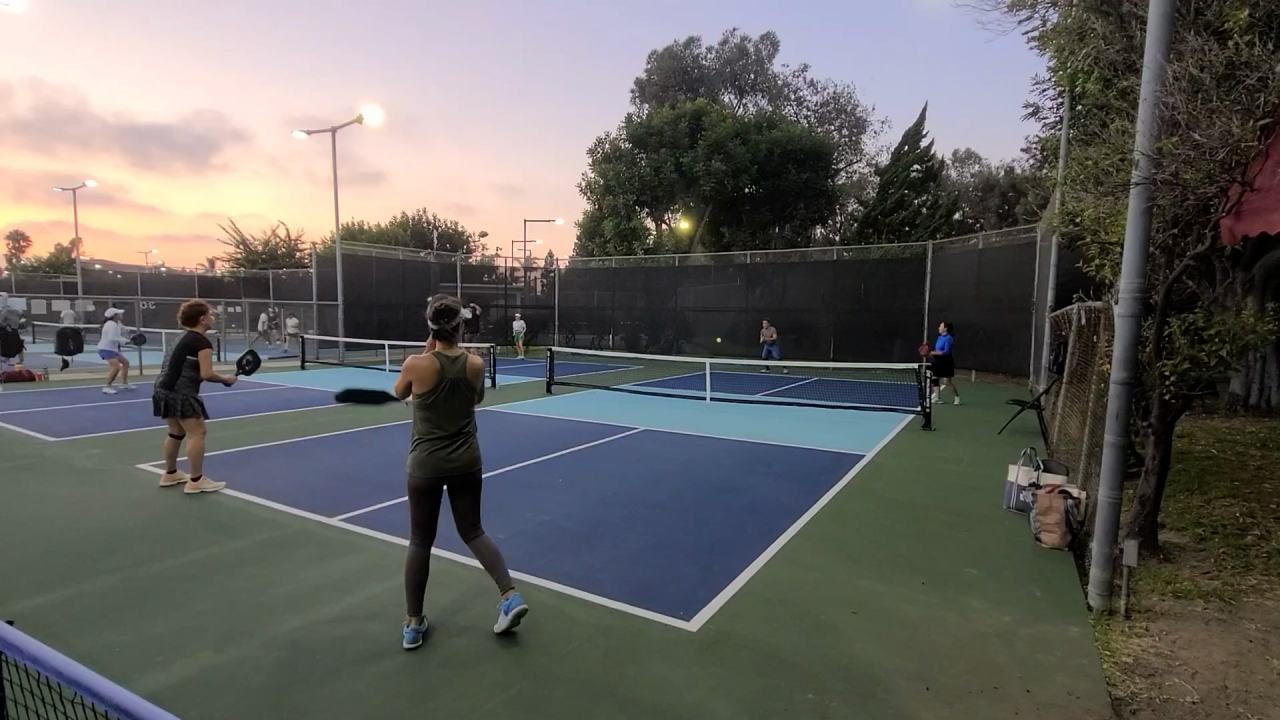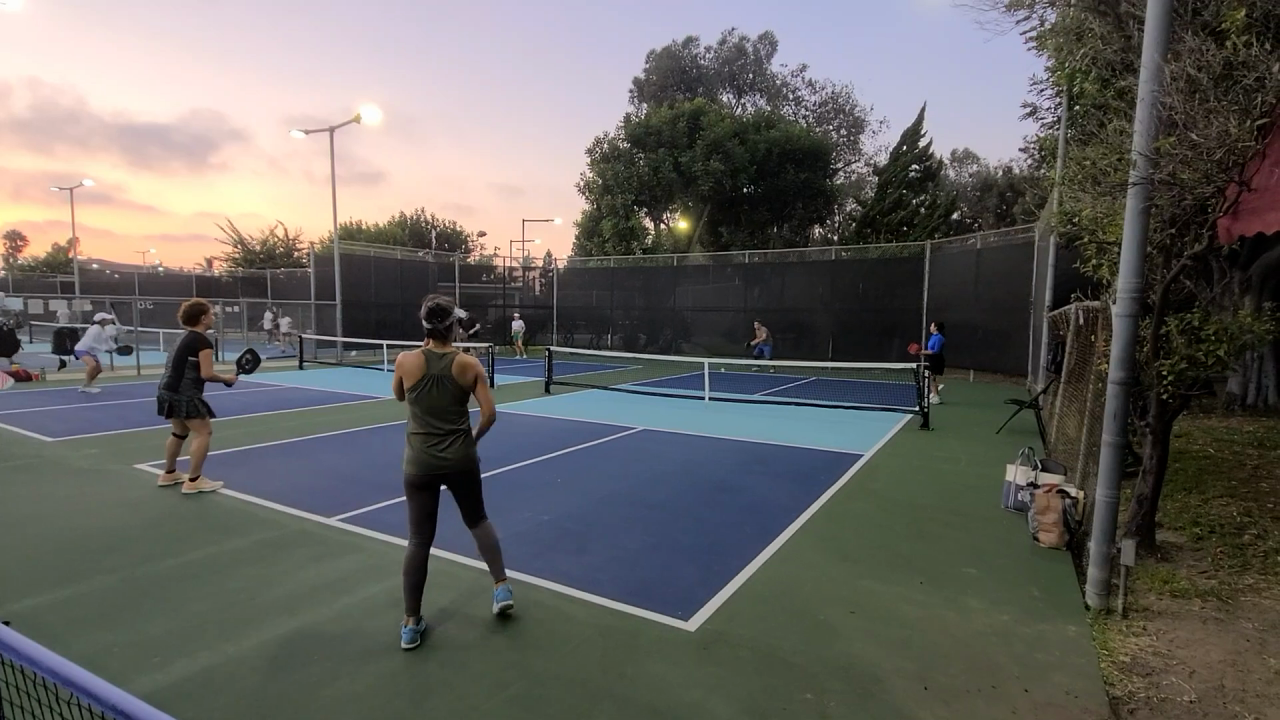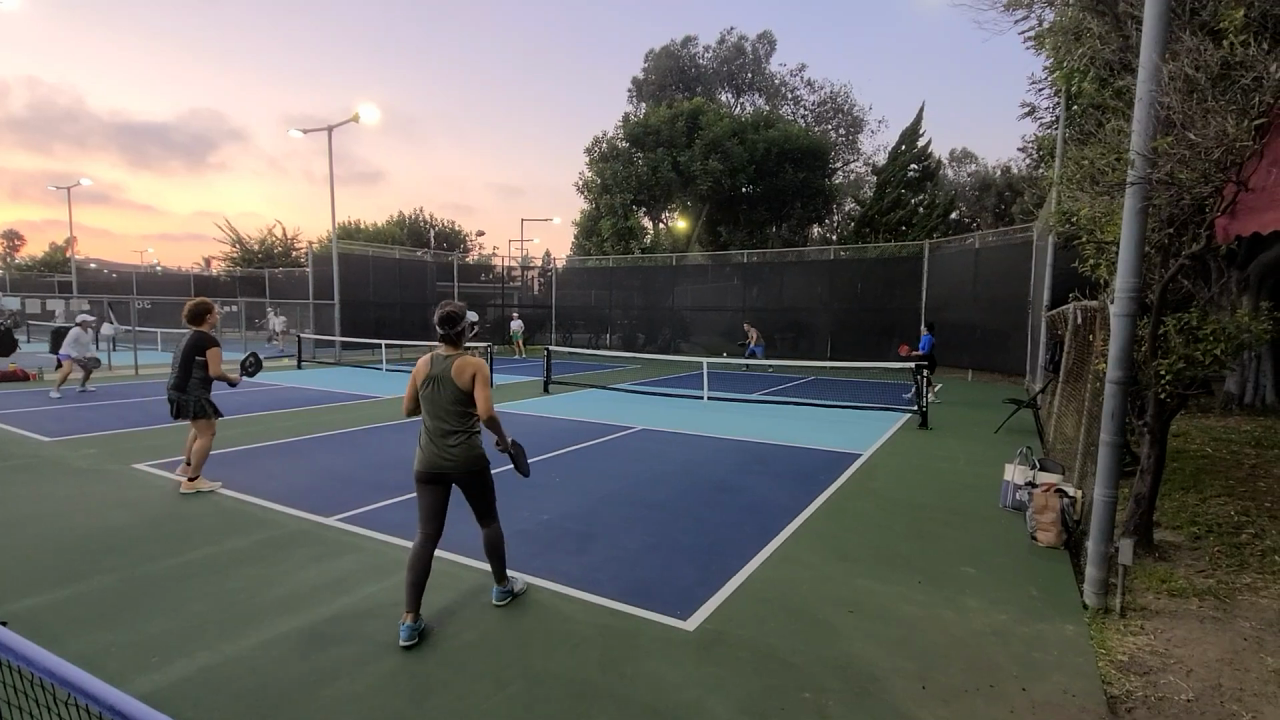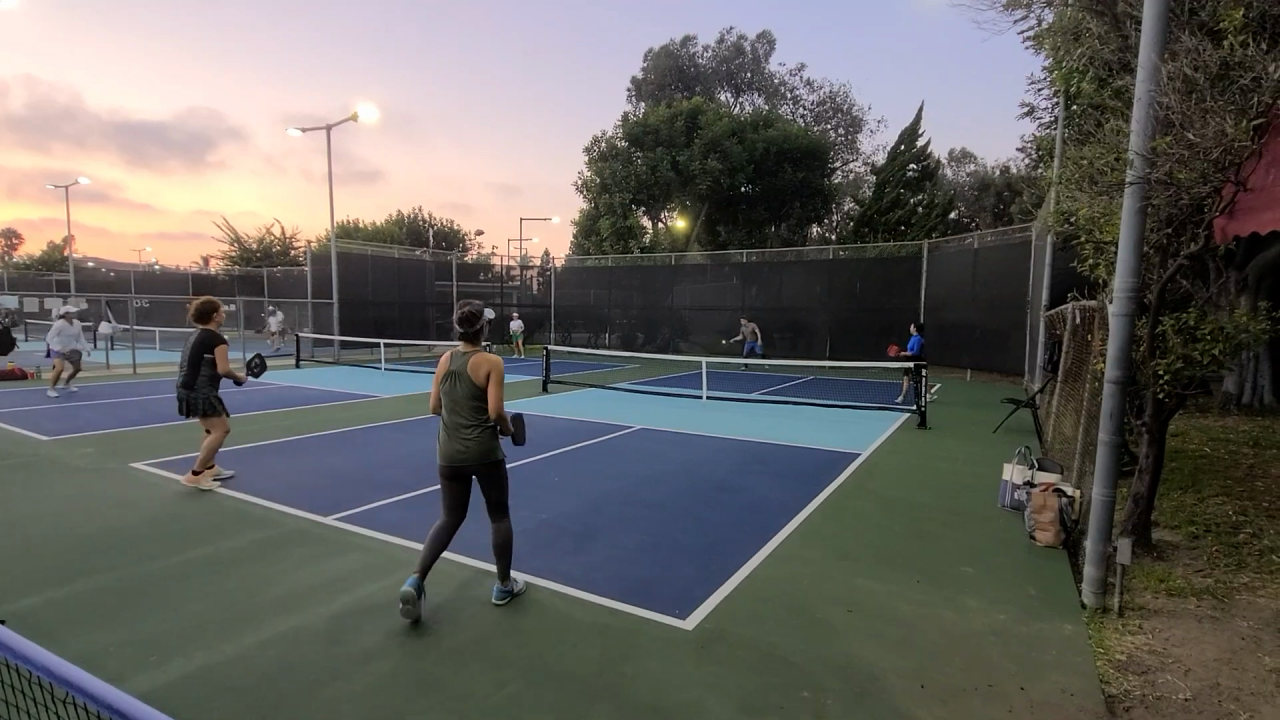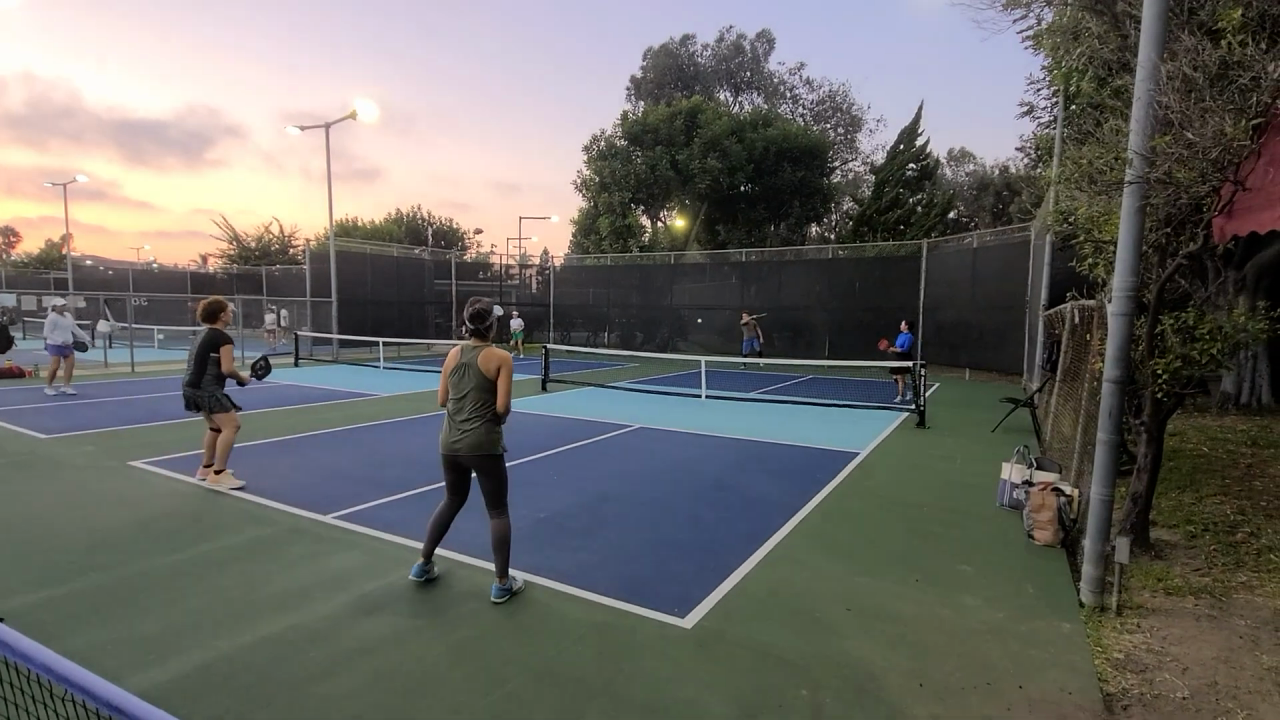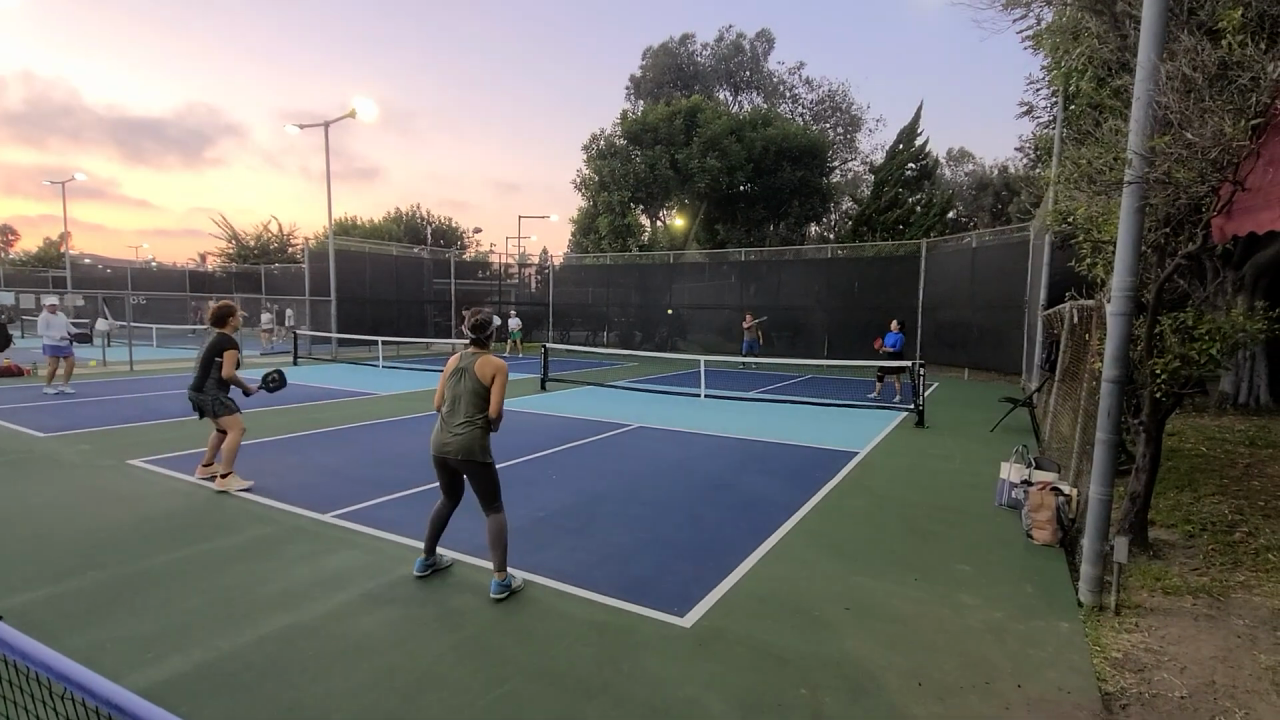
dt=0.2s
person 1, frame 1
left shoulder: (416, 365)
right shoulder: (475, 365)
left elbow: (399, 393)
left hip: (425, 464)
right hip: (466, 462)
left knee: (420, 541)
right knee: (472, 532)
left ankle: (413, 624)
right ankle: (510, 597)
person 1, frame 2
left shoulder: (406, 361)
right shoulder: (469, 365)
right elbow: (489, 415)
right wrist: (473, 438)
left hip: (420, 462)
right hip: (461, 459)
left knee: (420, 539)
right knee: (478, 521)
left ankle: (411, 624)
right ankle: (502, 586)
person 1, frame 3
left shoulder: (422, 365)
right shoulder: (474, 366)
left elbow: (409, 410)
right elbow: (487, 414)
right wrist: (502, 437)
left hip: (429, 462)
right hip: (468, 459)
left knee: (427, 536)
right knee: (489, 522)
left ankle: (410, 620)
right ankle: (502, 587)
person 1, frame 4
left shoulder: (445, 361)
right shoulder: (491, 363)
left elbow: (434, 408)
right elbow: (496, 412)
right wrist: (506, 426)
left hip: (449, 453)
right hip: (485, 452)
left knee: (450, 519)
right knee: (500, 517)
left ankle: (415, 583)
right ankle: (503, 586)
person 1, frame 5
left shoulder: (453, 355)
right shoulder: (501, 358)
left elbow: (442, 400)
right elbow: (503, 407)
right wrist: (499, 416)
left hip: (451, 443)
right hip: (484, 444)
left knee: (452, 500)
right knee: (498, 512)
left ankle: (423, 563)
right ankle: (502, 583)
person 1, frame 6
left shoulder: (453, 361)
right shoulder: (497, 366)
left elbow: (438, 405)
right elbow: (495, 413)
right wrist: (493, 426)
left hip: (441, 444)
right hip: (472, 447)
left knee: (450, 498)
right knee: (494, 510)
left ankle: (426, 559)
right ankle: (500, 579)
person 2, frame 1
left shoulder: (184, 338)
right shoulder: (202, 342)
right elbow: (207, 374)
right wrist: (226, 379)
left hip: (163, 389)
right hip: (180, 393)
left knee: (176, 432)
right knee: (197, 433)
left ankle: (170, 474)
right ankle: (196, 481)
person 2, frame 2
left shoulder: (185, 338)
right shoulder: (203, 342)
right elbow: (207, 374)
right wrist: (227, 379)
left hip: (168, 390)
right hip: (185, 394)
left knee: (180, 432)
right knee: (203, 433)
left ankle: (169, 473)
right ankle: (194, 481)
person 2, frame 3
left shoulder: (187, 337)
right shoulder: (209, 341)
right elbow: (215, 373)
right wrist: (232, 379)
left hip: (176, 389)
right hip: (193, 393)
left knee: (200, 428)
right knee: (207, 433)
left ankle: (187, 466)
right ankle: (192, 481)
person 2, frame 4
left shoulder: (194, 336)
right shoulder: (216, 339)
right elbow: (223, 369)
right wrist: (239, 377)
left hip: (186, 388)
right hip: (202, 391)
left knee: (211, 429)
right knee: (221, 430)
left ankle: (208, 469)
right ankle: (195, 474)
person 2, frame 5
left shoulder: (202, 334)
right shoulder: (223, 338)
right elbow: (227, 369)
right wrist: (242, 378)
left hip: (193, 387)
right hip: (207, 389)
left knee: (216, 426)
right knee: (232, 425)
left ankle: (207, 468)
right ankle: (217, 474)
person 2, frame 6
left shoulder: (215, 340)
right shoulder: (229, 343)
right elbow: (228, 374)
right wrist: (246, 387)
left hip: (200, 391)
right hip: (210, 393)
left knee: (224, 428)
right knee: (237, 428)
left ankle: (206, 467)
right ankle: (225, 478)
